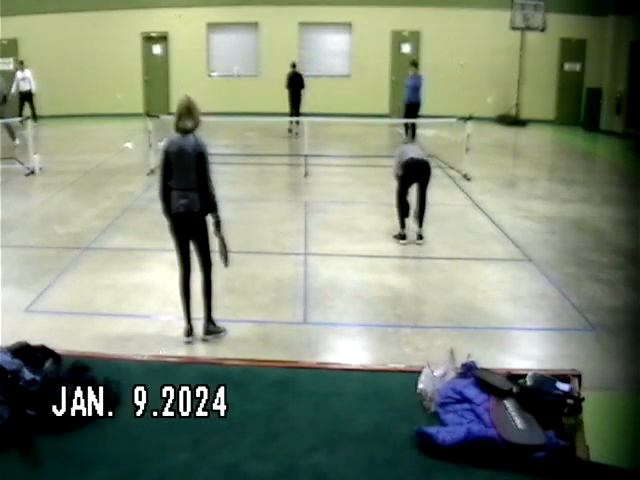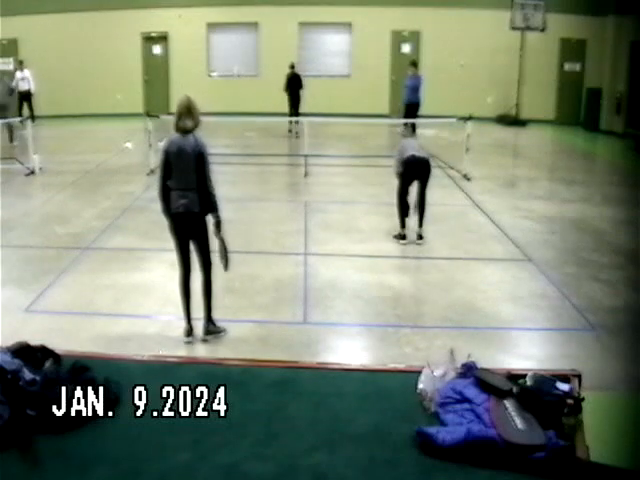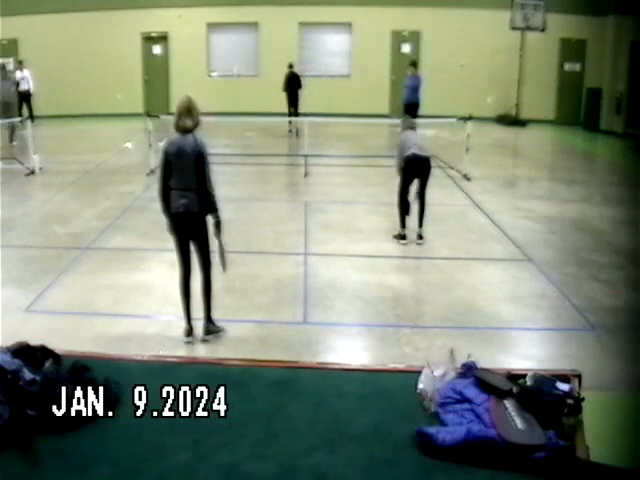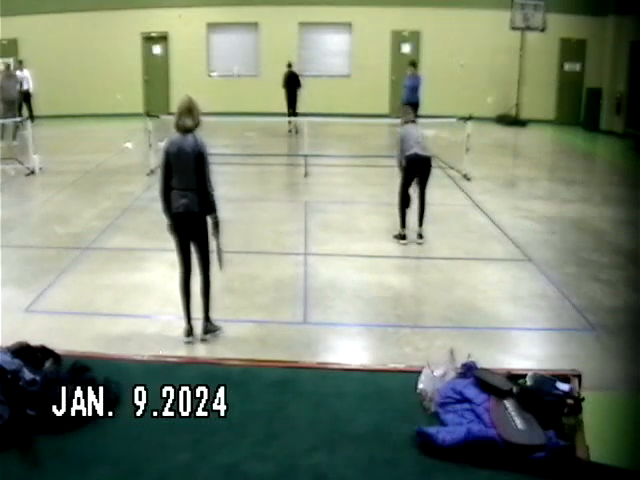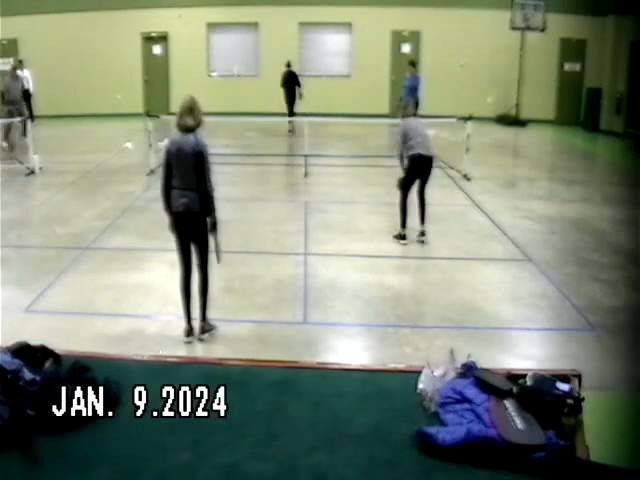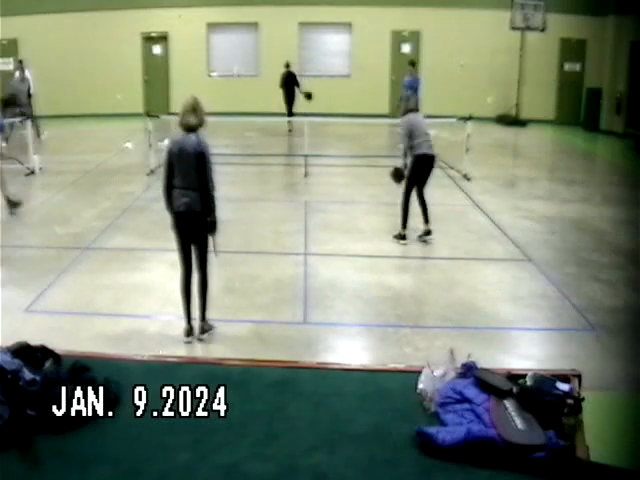
dt=0.1s
person 1, frame 1
left shoulder: (169, 146)
right shoulder: (198, 146)
left elbow: (164, 185)
right elbow: (206, 184)
left wrist: (168, 214)
right wrist: (215, 214)
left hip: (176, 212)
right hip: (195, 211)
left knee: (184, 269)
right knee: (206, 267)
left ankle: (188, 326)
right ankle: (208, 323)
person 1, frame 2
left shoulder: (169, 146)
right shoulder: (198, 145)
left elbow: (164, 185)
right elbow: (206, 184)
left wrist: (167, 214)
right wrist: (216, 214)
left hip: (176, 212)
right hip: (195, 211)
left knee: (184, 269)
right knee: (206, 267)
left ankle: (188, 326)
right ankle: (208, 323)
person 1, frame 3
left shoulder: (169, 146)
right shoulder: (198, 145)
left elbow: (164, 185)
right elbow: (205, 184)
left wrist: (168, 214)
right wrist: (216, 215)
left hip: (176, 212)
right hip: (195, 211)
left knee: (184, 269)
right knee: (205, 268)
left ankle: (188, 326)
right ankle: (208, 323)
person 1, frame 4
left shoulder: (170, 146)
right shoulder: (198, 145)
left elbow: (165, 185)
right elbow: (205, 185)
left wrist: (168, 214)
right wrist: (214, 215)
left hip: (177, 211)
right hip: (195, 211)
left knee: (184, 269)
right knee: (204, 268)
left ankle: (188, 326)
right ankle: (206, 323)
person 1, frame 5
left shoulder: (171, 145)
right shoulder: (198, 145)
left elbow: (165, 184)
right elbow: (205, 184)
left wrist: (169, 213)
right wrist: (213, 215)
left hip: (177, 210)
right hip: (196, 210)
left knee: (185, 268)
right knee: (202, 267)
left ankle: (188, 326)
right ankle: (203, 322)
person 1, frame 6
left shoulder: (173, 145)
right shoulder: (200, 145)
left elbow: (167, 183)
right elbow: (207, 185)
left wrist: (171, 211)
right wrist: (212, 215)
left hip: (179, 209)
right hip: (197, 210)
left knee: (186, 268)
right knee: (202, 268)
left ankle: (188, 326)
right ankle: (202, 322)
person 2, frame 1
left shoulder: (402, 149)
left elbow: (397, 171)
left hip: (410, 166)
right hip: (425, 167)
left knee: (400, 197)
right knee: (422, 196)
left ankle: (402, 234)
right ankle: (419, 234)
person 2, frame 2
left shoulder: (402, 143)
right shoulder: (418, 143)
left elbow: (398, 169)
left wrist: (404, 186)
left hip: (410, 163)
right hip: (425, 164)
left knee: (401, 196)
right knee: (422, 194)
left ankle: (402, 233)
right ankle: (420, 233)
person 2, frame 3
left shoulder: (403, 136)
right shoulder: (417, 136)
left elbow: (399, 159)
left wrist: (402, 176)
right wrist: (419, 188)
left hip: (411, 161)
right hip: (425, 162)
left knee: (402, 195)
right knee: (422, 196)
left ankle: (402, 234)
right ankle: (420, 234)
person 2, frame 4
left shoulder: (403, 130)
right shoulder: (418, 130)
left elbow: (400, 154)
left wrist: (403, 171)
right wrist: (417, 178)
left hip: (412, 160)
right hip: (426, 160)
left knee: (402, 195)
right knee: (422, 194)
left ankle: (402, 234)
right ankle: (420, 233)
person 2, frame 5
left shoulder: (404, 124)
right shoulder: (419, 123)
left elbow: (401, 149)
left wrist: (403, 166)
left hip: (415, 159)
right hip: (428, 159)
left knee: (404, 195)
right knee: (421, 193)
left ankle: (402, 233)
right ankle: (422, 231)
person 2, frame 6
left shoulder: (406, 119)
right shoulder: (420, 118)
left elbow: (406, 144)
left wrist: (405, 161)
right wrist: (409, 159)
left hip: (419, 158)
right hip: (430, 157)
left knee: (406, 195)
right knee: (420, 192)
left ankle: (402, 233)
right ankle: (427, 229)
